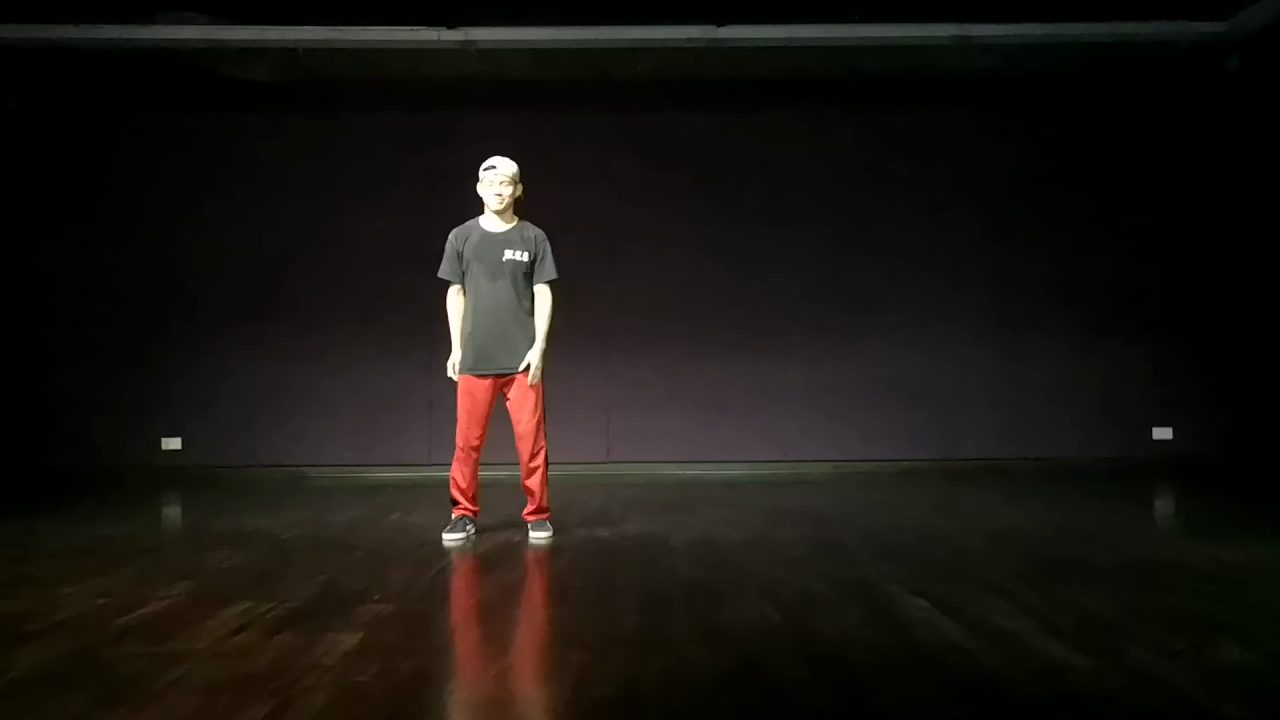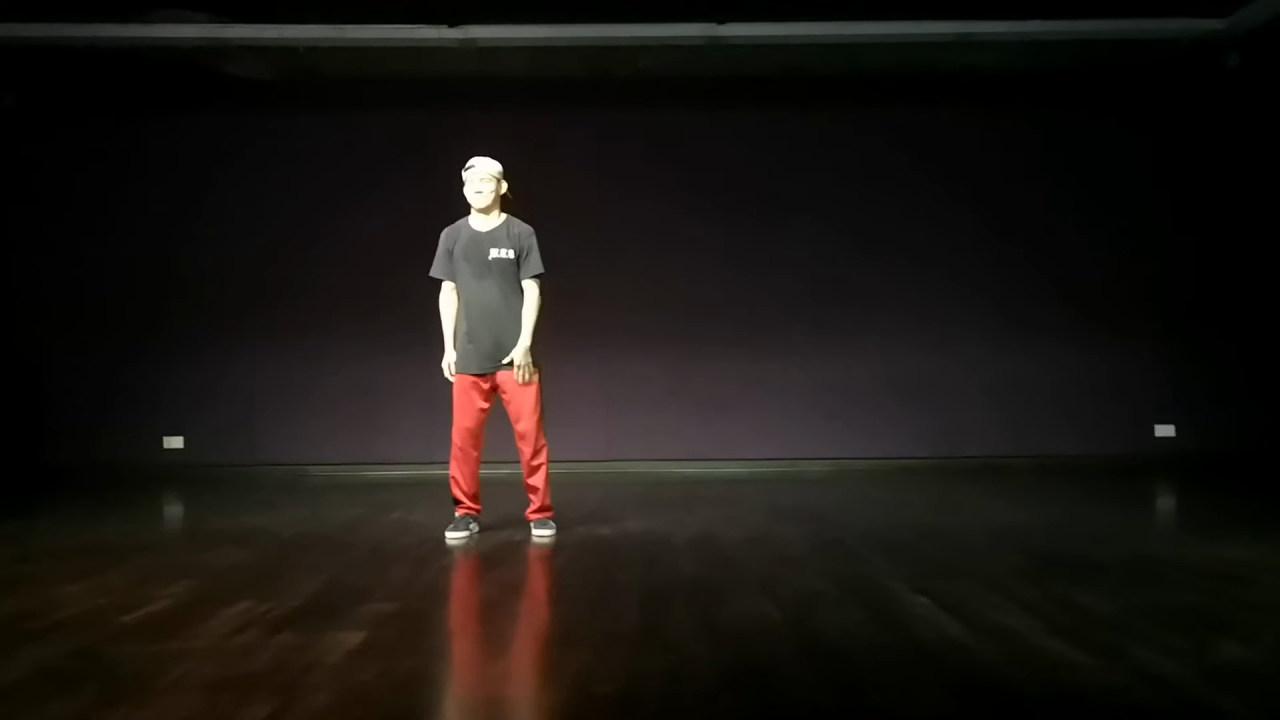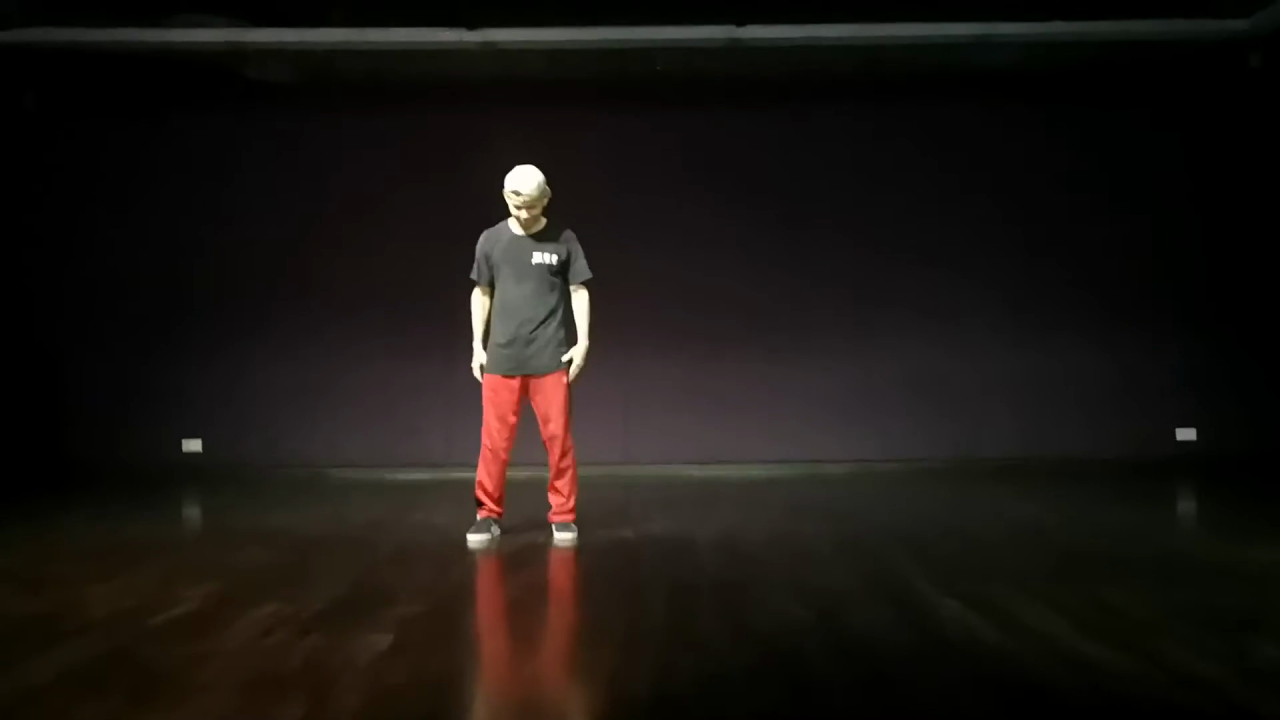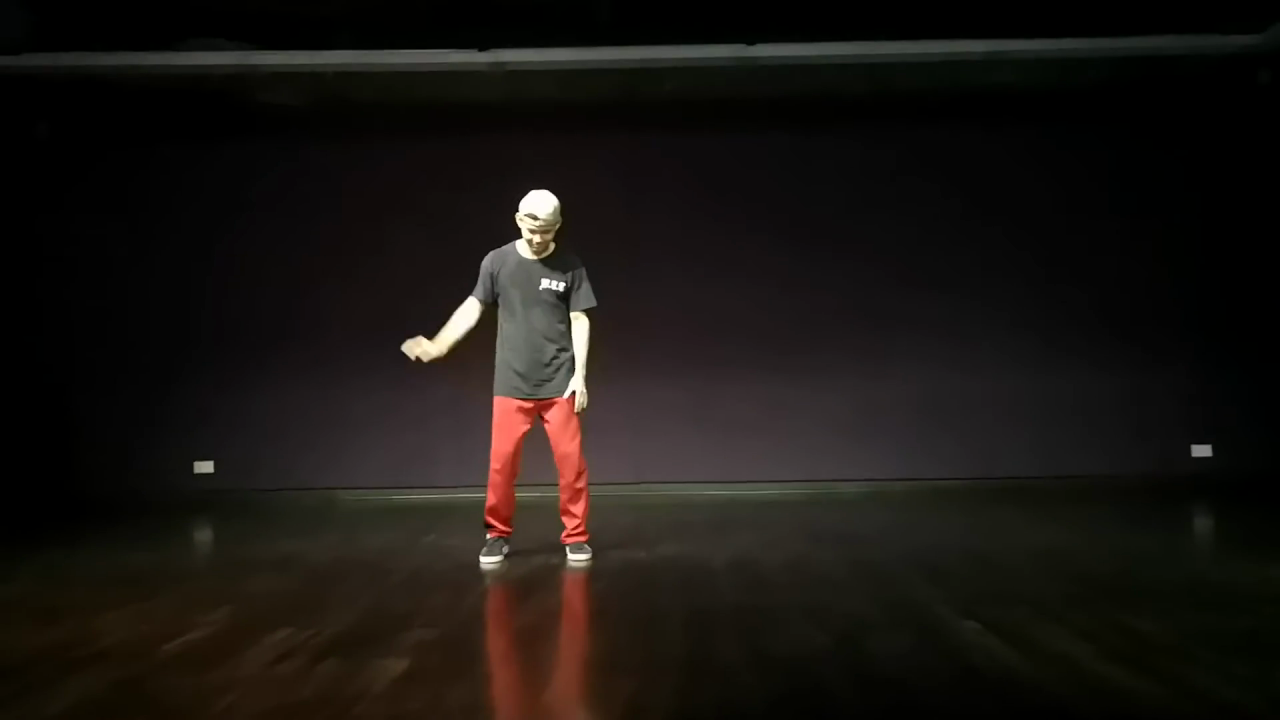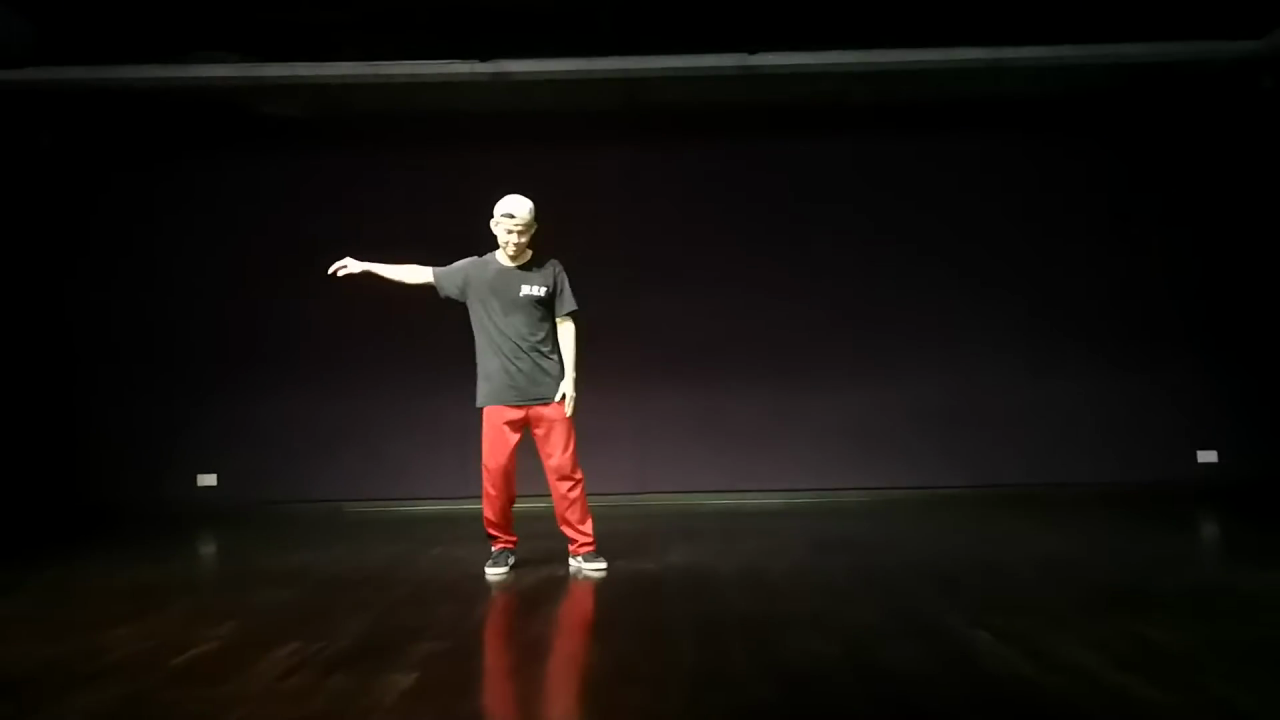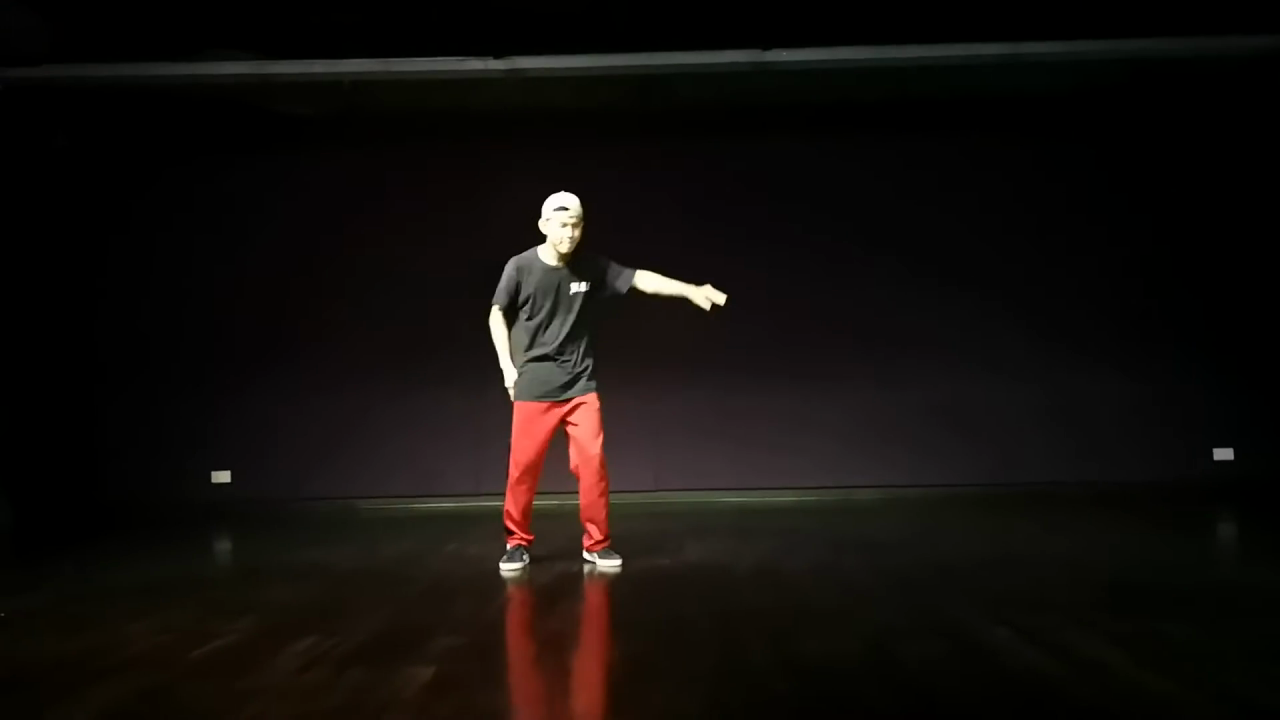
dt=0.7s
person 1, frame 1
left shoulder: (533, 237)
right shoulder: (461, 237)
left elbow: (543, 294)
right elbow: (456, 293)
left wrist: (540, 345)
right wrist: (456, 346)
left hip: (521, 356)
right hip: (475, 357)
left knee: (530, 438)
right knee: (467, 439)
left ankle: (537, 513)
right ankle: (464, 513)
person 1, frame 2
left shoulder: (521, 233)
right shoulder: (452, 236)
left elbow: (531, 290)
right elbow: (448, 292)
left wrist: (525, 343)
right wrist: (449, 346)
left hip: (512, 353)
right hip: (470, 355)
left knee: (531, 435)
right knee: (464, 437)
left ankle: (540, 512)
right ankle: (466, 512)
person 1, frame 3
left shoulder: (563, 239)
right shoulder: (491, 240)
left elbow: (578, 291)
right elbow: (481, 293)
left wrist: (583, 341)
right wrist: (477, 346)
left hip: (550, 357)
right hip: (501, 358)
left knee: (557, 438)
right knee: (494, 440)
left ankle: (563, 514)
right ankle: (489, 514)
person 1, frame 4
left shoulder: (570, 265)
right shoulder: (497, 261)
left elbow: (579, 319)
right elbow: (473, 306)
left wrist: (580, 373)
right wrist: (438, 345)
left hip: (559, 381)
right hip: (512, 382)
left knee: (570, 460)
right knee: (502, 462)
left ankle: (575, 537)
right ankle: (497, 534)
person 1, frame 5
left shoulder: (550, 271)
right shoulder: (473, 271)
left elbow: (565, 324)
right elbow: (421, 274)
left wrist: (570, 377)
right wrist: (365, 265)
left hip: (548, 390)
right hip: (500, 393)
left knee: (564, 469)
right knee: (496, 471)
left ankle: (582, 547)
right ankle: (502, 546)
person 1, frame 6
left shoulder: (592, 267)
right shoulder: (520, 268)
left elbow: (639, 279)
right elbow: (498, 312)
left wrist: (691, 290)
right wrist: (508, 364)
left hip: (580, 385)
right hip: (534, 385)
left knee: (591, 464)
right knee: (524, 466)
left ankle: (597, 543)
right ankle: (517, 542)
